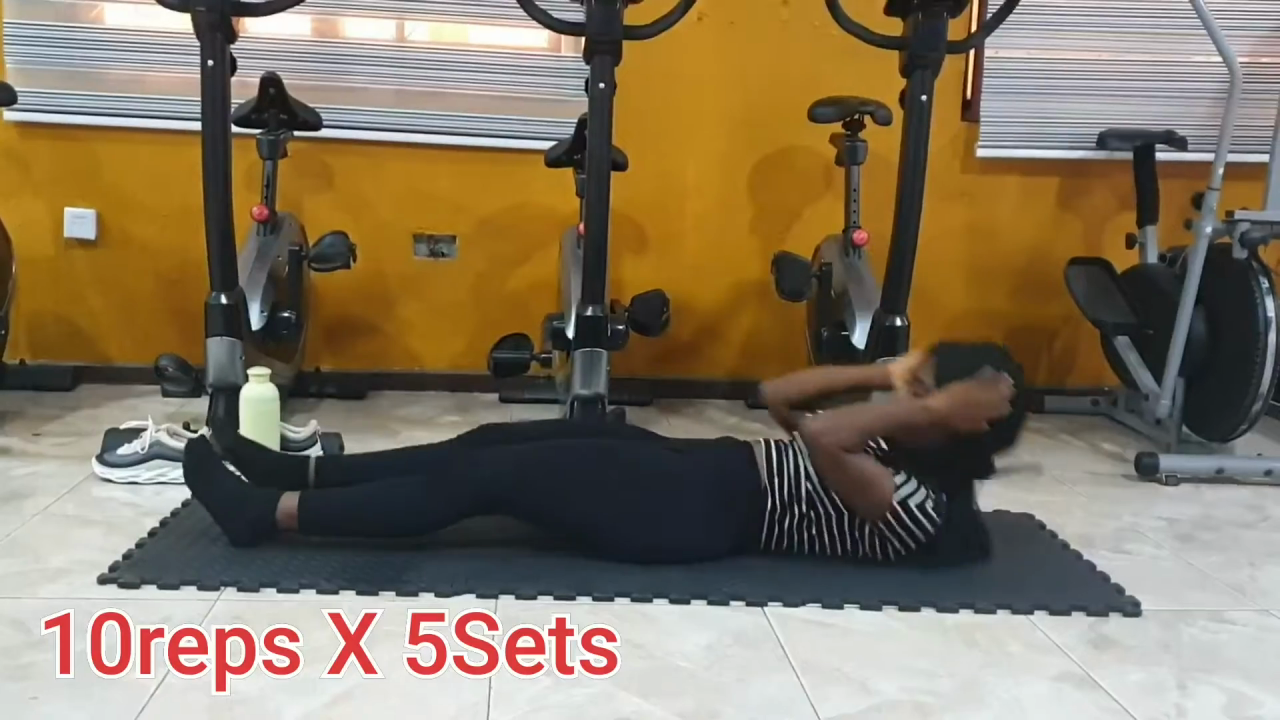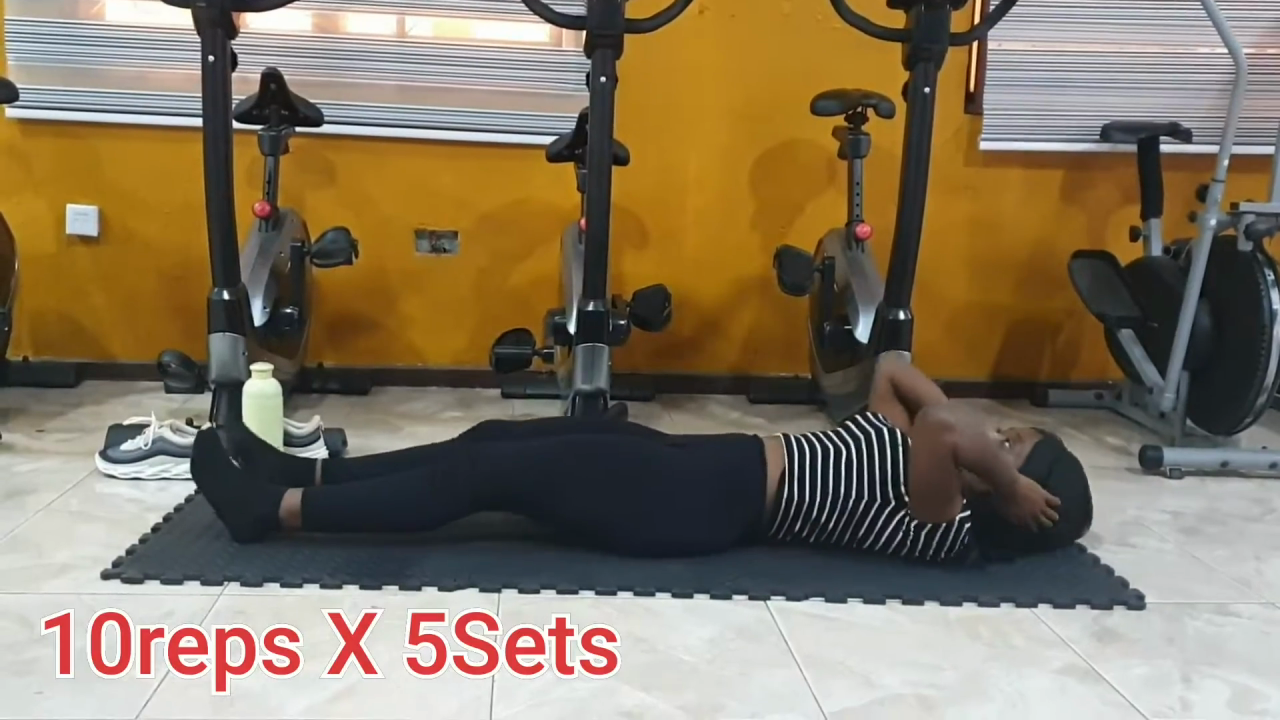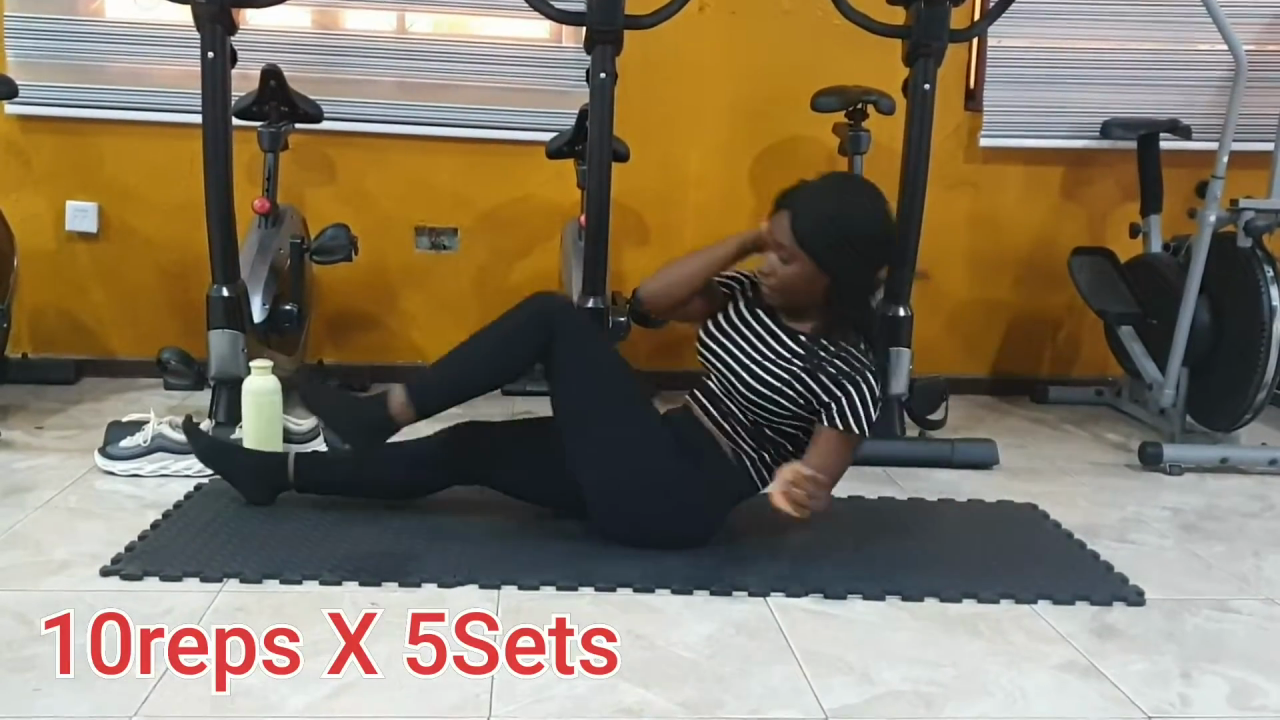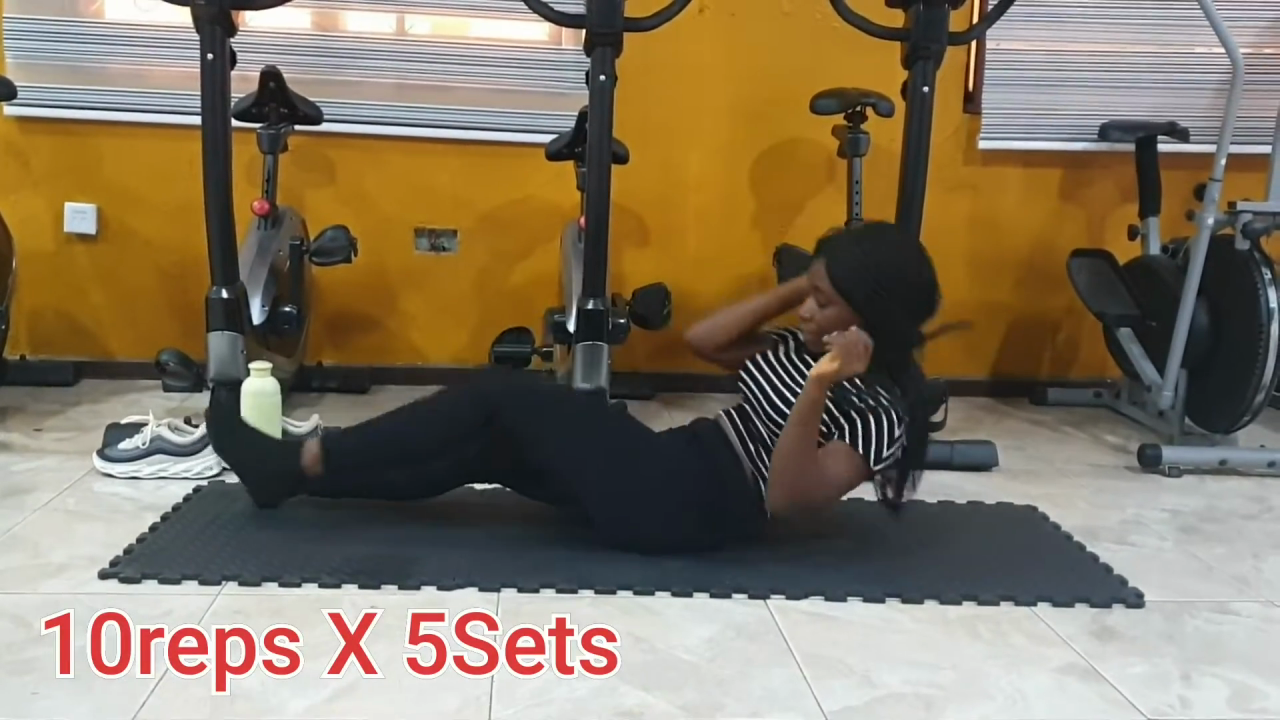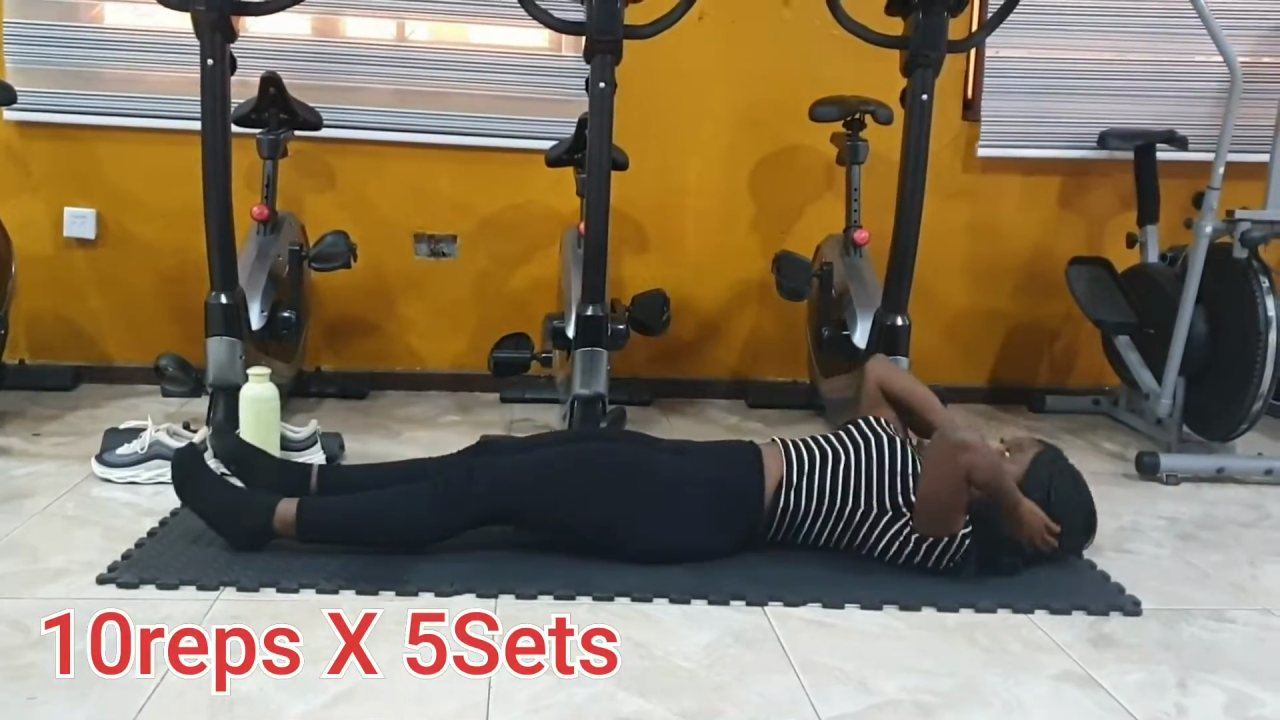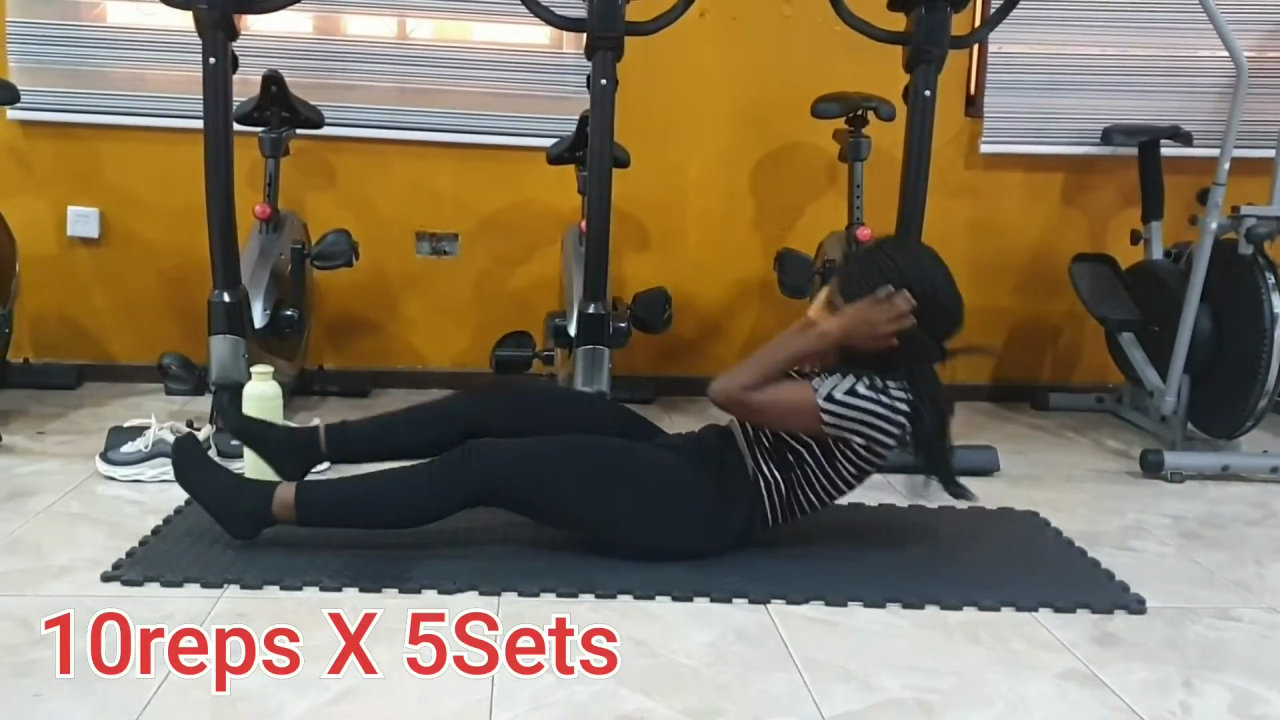
dt=0.7s
person 1, frame 1
left shoulder: (917, 505)
right shoulder: (896, 442)
left elbow: (816, 435)
right elbow: (776, 393)
left wrist: (930, 406)
right wrist: (887, 381)
left hip: (704, 513)
right hip: (704, 468)
left knee: (485, 482)
right knee: (493, 444)
left ankle: (272, 513)
right ankle: (301, 472)
person 1, frame 2
left shoulder: (947, 521)
right shoulder: (919, 457)
left elbow: (941, 436)
right elbow: (892, 375)
left wrist: (1006, 487)
right wrist: (971, 427)
left hip: (699, 506)
right hip: (706, 465)
left knee: (485, 476)
right knee: (492, 439)
left ankle: (273, 508)
right ankle: (308, 472)
person 1, frame 3
left shoulder: (846, 377)
right shoulder: (754, 300)
left elbow: (815, 489)
right elbow: (652, 296)
left wrist: (796, 495)
right wrist: (750, 238)
left hip: (673, 504)
right hip: (648, 467)
left knee: (554, 317)
right knee: (463, 451)
left ankle: (385, 413)
right ankle: (278, 472)
person 1, frame 4
left shoulder: (878, 420)
right shoulder: (805, 347)
left elbow: (786, 497)
right elbow: (702, 339)
left wrist: (820, 390)
right wrist: (795, 290)
left hip: (679, 509)
right hip: (669, 473)
left knee: (493, 396)
right knee: (479, 454)
left ankle: (301, 461)
right ankle: (291, 471)
person 1, frame 5
left shoulder: (941, 534)
right shoulder: (901, 453)
left elbow: (957, 452)
right elbow: (878, 370)
left wrist: (1012, 503)
right wrist: (955, 428)
left hip: (696, 512)
right hip: (700, 466)
left knee: (483, 491)
right knee: (492, 457)
left ankle: (270, 518)
right ankle: (300, 478)
person 1, frame 6
left shoulder: (880, 400)
right shoulder: (868, 372)
left elbow: (732, 392)
right elbow: (746, 383)
left wrist: (825, 334)
right wrist: (824, 332)
left hip: (700, 508)
right hip: (691, 470)
left knee: (480, 465)
right knee: (503, 403)
left ankle: (266, 505)
right ankle: (307, 447)
